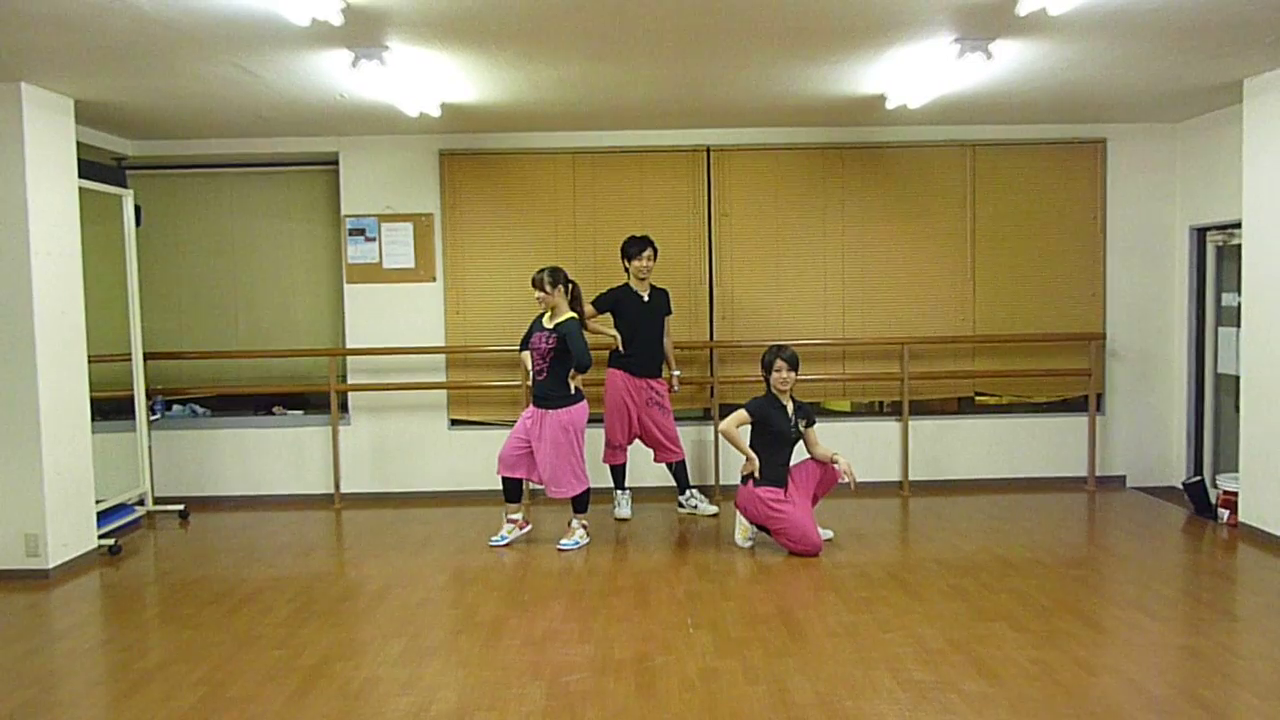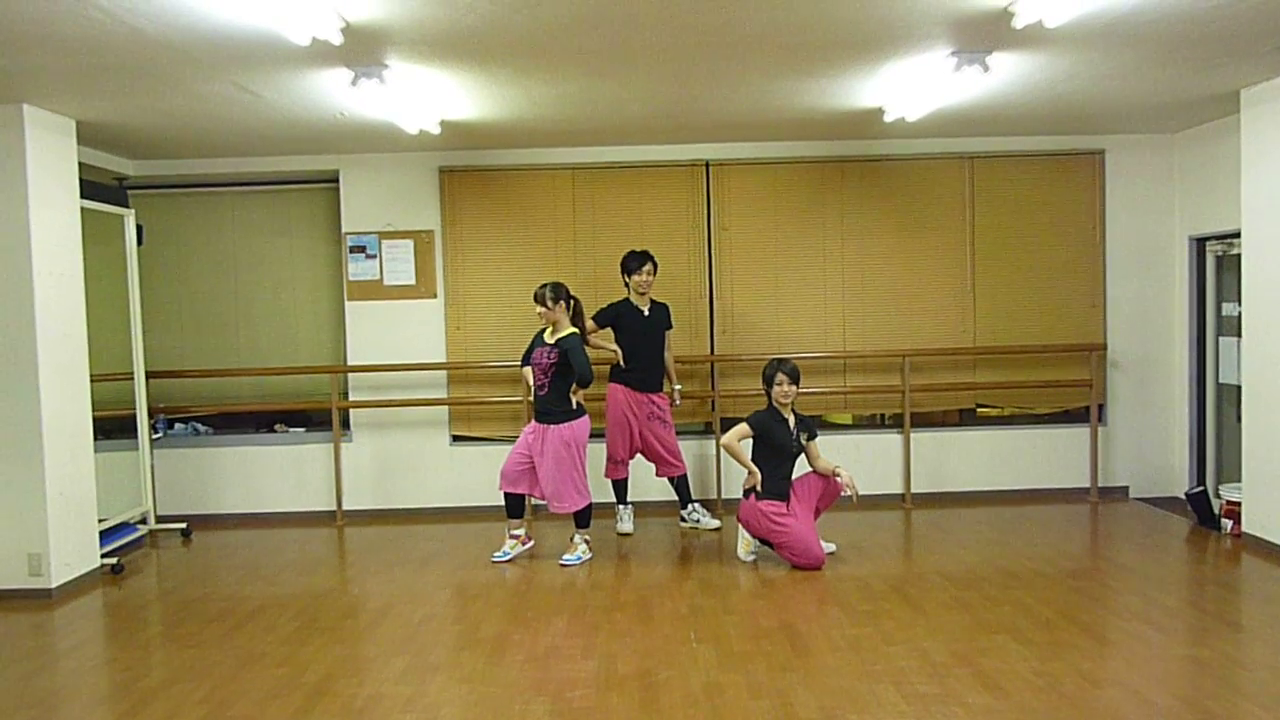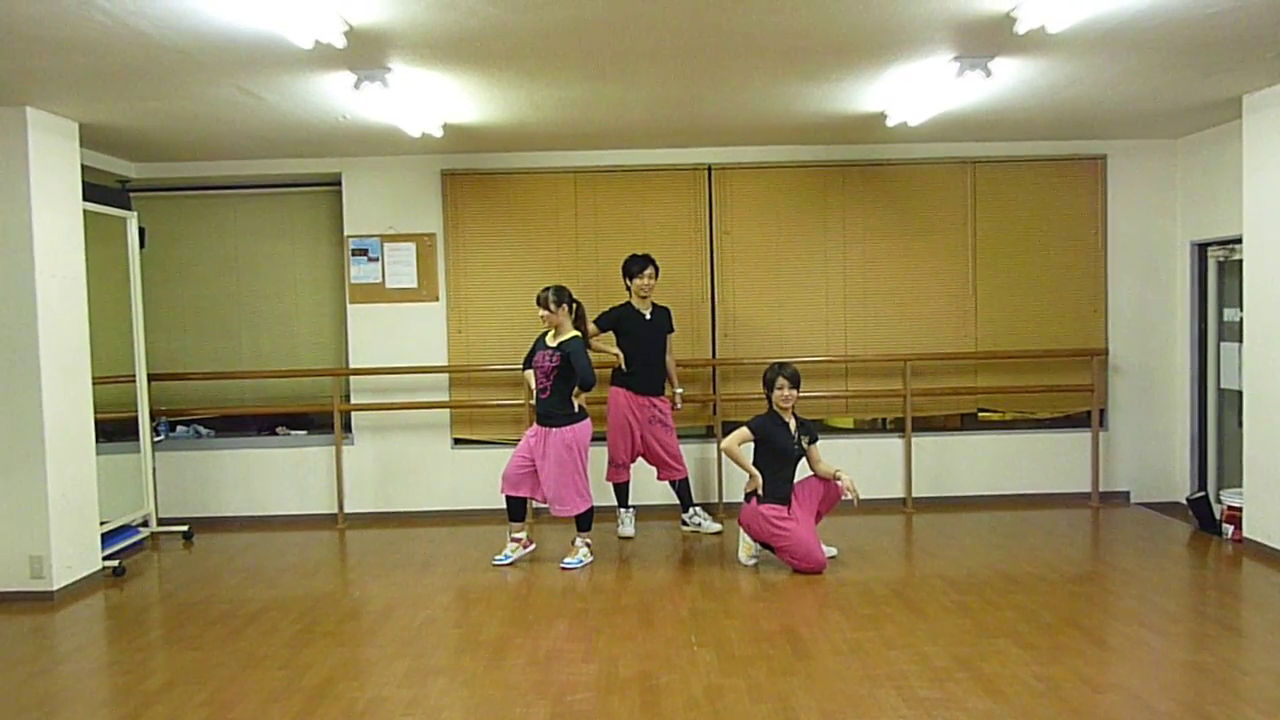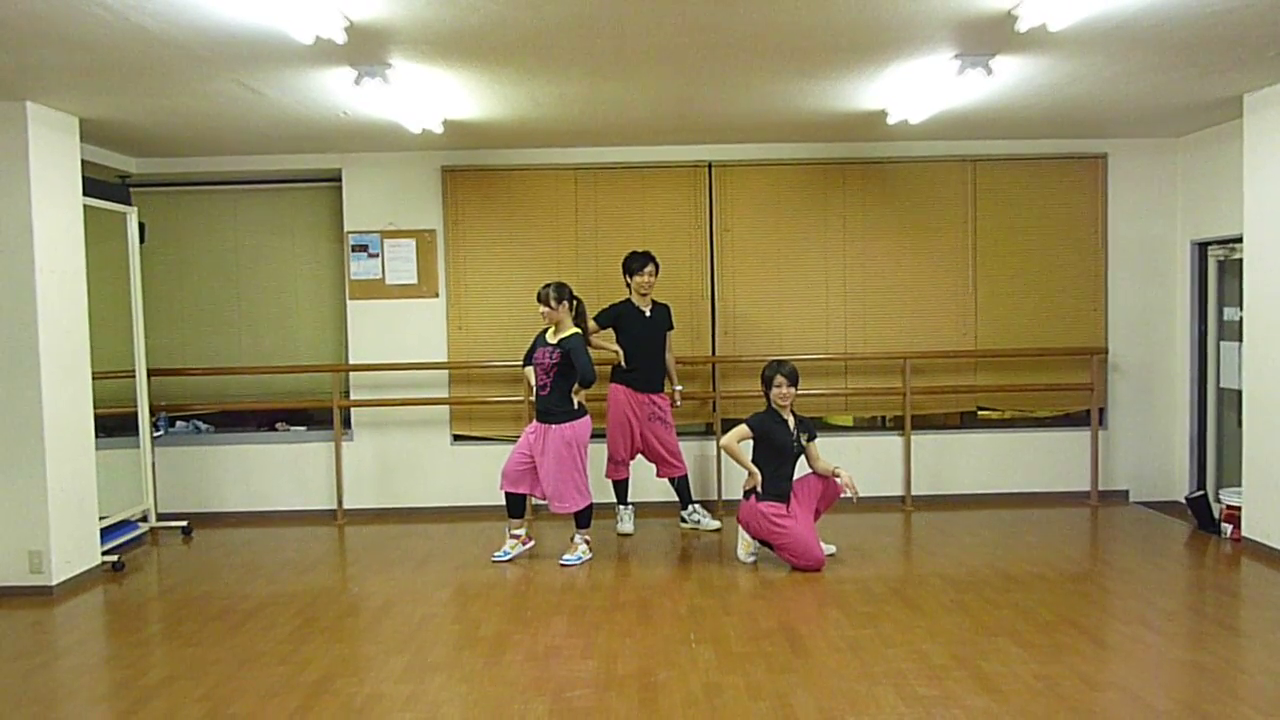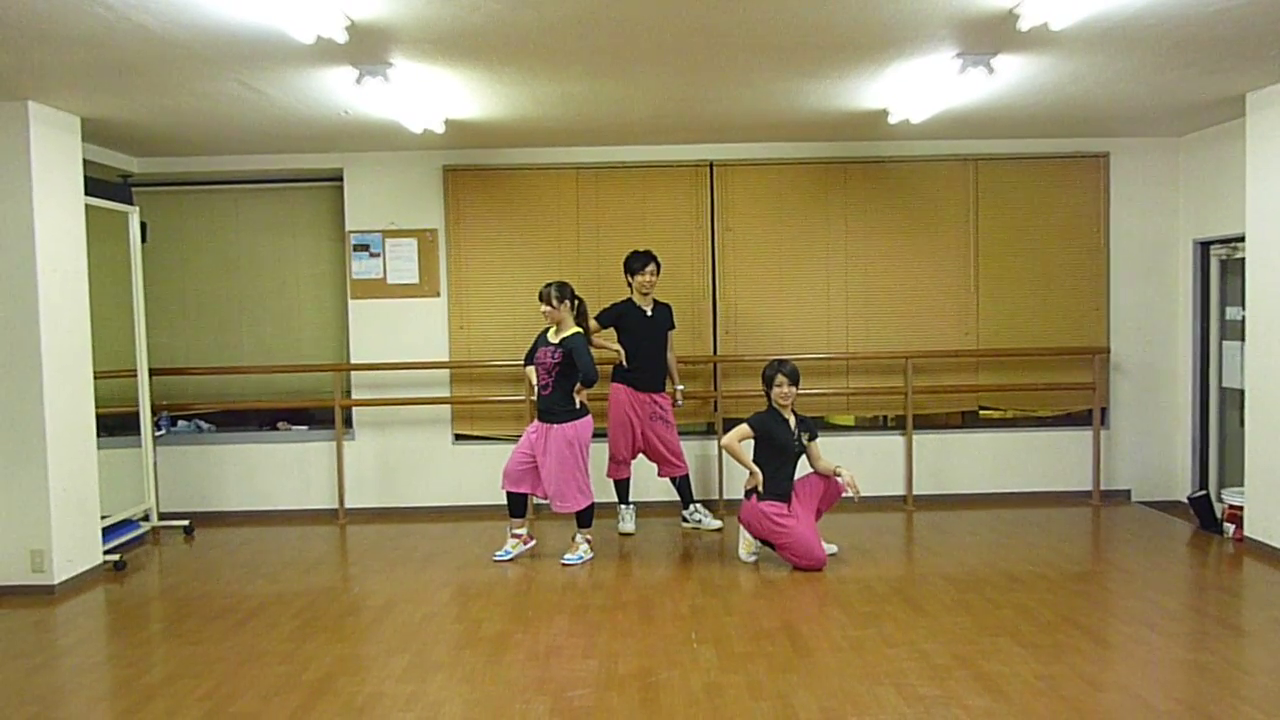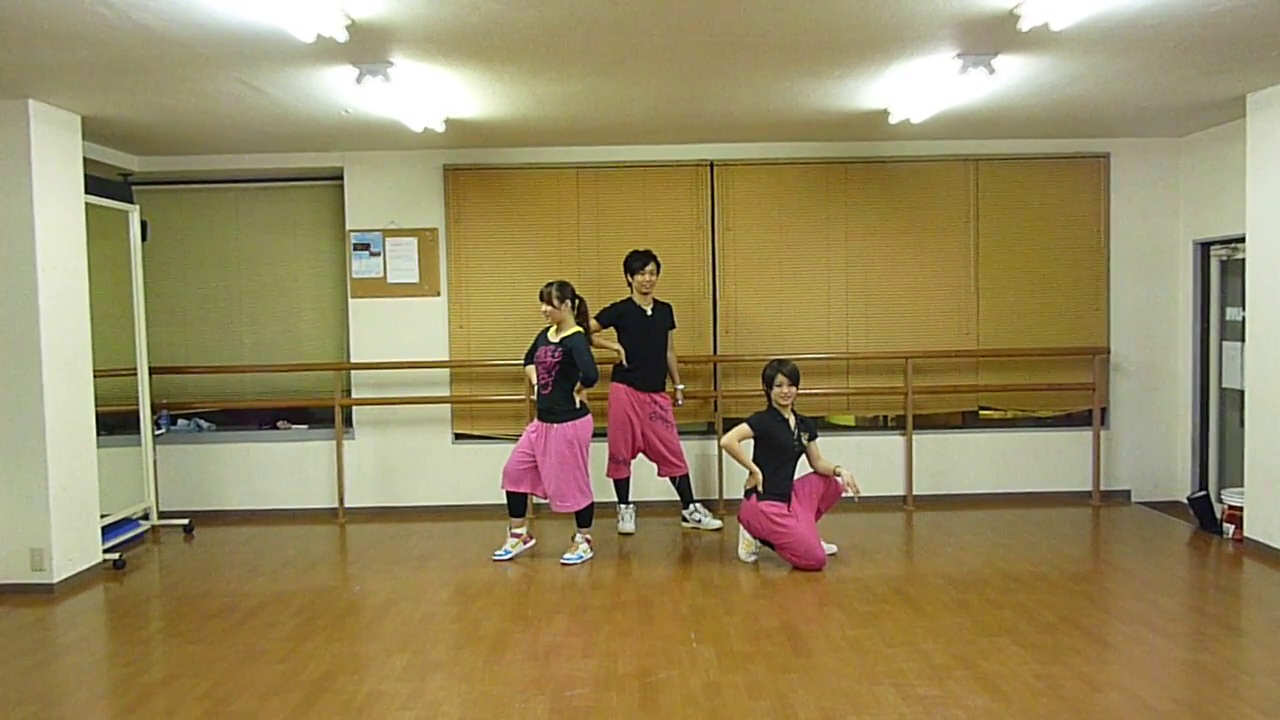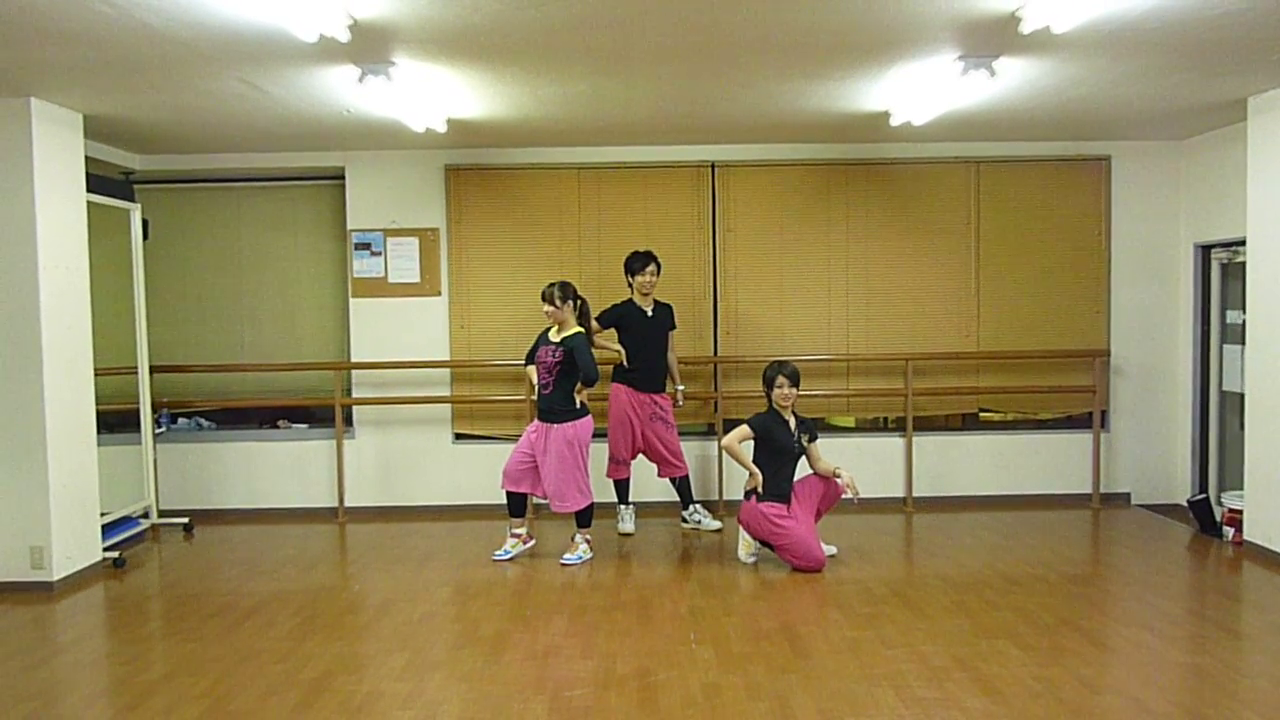
dt=0.5s
person 1, frame 1
left shoulder: (662, 296)
right shoulder: (616, 296)
left wrist: (674, 372)
right wrist: (611, 332)
left hip: (653, 378)
right hip: (622, 376)
left knee: (668, 437)
right knee: (618, 437)
left ankle: (686, 495)
right ankle: (621, 495)
person 1, frame 2
left shoulder: (662, 310)
right shoulder: (616, 311)
left wrist: (675, 386)
right wrist: (612, 347)
left hip: (654, 393)
right hip: (623, 391)
left knee: (670, 451)
right knee: (619, 452)
left ankle: (688, 510)
right ankle: (624, 510)
person 1, frame 3
left shoulder: (663, 314)
right shoulder: (618, 314)
right elbow: (583, 338)
left wrist: (676, 389)
right wrist: (613, 350)
left hip: (656, 396)
right hip: (624, 394)
left knee: (671, 455)
right knee: (621, 455)
left ankle: (690, 513)
right ankle: (625, 513)
person 1, frame 4
left shoulder: (663, 311)
right shoulder: (618, 311)
right elbow: (583, 335)
left wrist: (676, 387)
right wrist: (613, 347)
left hip: (655, 394)
right hip: (624, 391)
left knee: (671, 452)
right knee: (621, 451)
left ankle: (688, 510)
right ankle: (624, 510)
person 1, frame 5
left shoulder: (665, 311)
right shoulder: (620, 310)
left wrist: (677, 386)
right wrist: (614, 347)
left hip: (656, 393)
right hip: (626, 391)
left knee: (672, 451)
right knee: (622, 451)
left ankle: (690, 510)
right ankle: (625, 509)
person 1, frame 6
left shoulder: (665, 310)
right shoulder: (620, 310)
left wrist: (678, 386)
right wrist: (615, 347)
left hip: (656, 393)
right hip: (625, 390)
left knee: (672, 451)
right knee: (621, 451)
left ankle: (690, 509)
right ankle: (625, 509)
person 1, frame 7
left shoulder: (665, 311)
right shoulder: (620, 311)
left wrist: (678, 386)
right wrist: (615, 347)
left hip: (657, 393)
right hip: (626, 391)
left knee: (672, 452)
right knee: (621, 451)
left ankle: (690, 510)
right ankle: (625, 509)
person 2, frame 1
left shoulder: (570, 326)
right shoulder: (540, 321)
left elbow: (584, 361)
right elbow: (525, 346)
left wrist: (572, 378)
left hip: (564, 410)
right hip: (538, 408)
left knee: (568, 468)
right knee: (509, 456)
left ankle: (580, 526)
right ankle: (514, 520)
person 2, frame 2
left shoulder: (571, 341)
right shoulder: (541, 337)
left elbow: (585, 375)
right elbow: (526, 361)
left wrist: (573, 393)
left hip: (566, 425)
right hip: (539, 423)
left knee: (571, 483)
right knee: (512, 472)
left ankle: (582, 542)
right ankle: (518, 537)
person 2, frame 3
left shoulder: (574, 344)
right shoulder: (543, 340)
left elbow: (588, 379)
right elbow: (528, 365)
left wrist: (575, 396)
left hip: (568, 428)
right hip: (541, 426)
left knee: (572, 486)
right knee: (513, 475)
left ankle: (583, 545)
right ankle: (519, 540)
person 2, frame 4
left shoulder: (574, 341)
right shoulder: (543, 336)
left elbow: (588, 375)
right elbow: (528, 361)
left wrist: (575, 392)
left hip: (568, 424)
right hip: (541, 423)
left knee: (572, 483)
right knee: (513, 472)
left ankle: (582, 542)
right ankle: (518, 536)
person 2, frame 5
left shoulder: (575, 340)
right shoulder: (545, 336)
left elbow: (590, 375)
right elbow: (529, 361)
left wrist: (577, 391)
left hip: (569, 424)
right hip: (543, 423)
left knee: (573, 482)
right knee: (514, 471)
left ankle: (584, 541)
right ankle: (519, 535)
person 2, frame 6
left shoulder: (576, 340)
right shoulder: (545, 335)
left elbow: (591, 374)
right elbow: (529, 360)
left wrist: (577, 391)
right wrist: (536, 383)
left hip: (570, 423)
right hip: (542, 422)
left knee: (573, 482)
right knee: (514, 471)
left ankle: (584, 541)
right ankle: (519, 535)
person 2, frame 7
left shoulder: (577, 339)
right shoulder: (546, 335)
left elbow: (591, 375)
right elbow: (530, 360)
left wrist: (577, 391)
right wrist: (537, 383)
left hip: (570, 423)
right hip: (543, 422)
left knee: (573, 483)
right knee: (514, 471)
left ankle: (583, 541)
right ankle: (519, 535)
person 3, frame 1
left shoulder: (802, 410)
right shoulder: (761, 405)
left elbow: (814, 448)
right elbow: (725, 427)
left wrist: (837, 458)
right wrist: (751, 457)
left hip: (784, 482)
right hip: (760, 489)
right knee: (810, 545)
left ankle: (798, 519)
right ankle: (756, 520)
person 3, frame 2
left shoulder: (804, 423)
right shoulder: (763, 419)
left elbow: (816, 461)
right elbow: (727, 441)
left wrist: (839, 471)
right wrist: (753, 470)
left hip: (787, 495)
right hip: (763, 503)
right knee: (813, 558)
left ankle: (799, 533)
right ankle: (758, 533)
person 3, frame 3
left shoulder: (805, 427)
right shoulder: (764, 423)
left elbow: (817, 465)
right elbow: (727, 445)
left wrist: (840, 474)
right wrist: (754, 474)
left hip: (788, 499)
right hip: (764, 506)
right knee: (815, 562)
left ankle: (801, 537)
right ankle: (760, 537)
person 3, frame 4
left shoulder: (804, 425)
right shoulder: (762, 420)
left elbow: (816, 463)
right elbow: (726, 442)
left wrist: (838, 471)
right wrist: (753, 471)
left hip: (787, 497)
right hip: (763, 504)
right knee: (813, 560)
left ankle: (800, 534)
right ankle: (758, 535)
person 3, frame 5
left shoulder: (805, 424)
right shoulder: (763, 420)
left elbow: (817, 462)
right elbow: (727, 441)
left wrist: (840, 471)
right wrist: (754, 471)
left hip: (788, 496)
right hip: (764, 504)
right knee: (815, 559)
left ankle: (802, 534)
right ankle: (760, 534)
person 3, frame 6
left shoulder: (805, 424)
right shoulder: (763, 420)
left elbow: (817, 462)
right elbow: (727, 441)
left wrist: (839, 470)
right wrist: (754, 470)
left hip: (788, 496)
right hip: (764, 503)
right knee: (815, 559)
left ankle: (802, 534)
right ankle: (759, 533)
person 3, frame 7
left shoulder: (805, 425)
right shoulder: (764, 421)
left elbow: (817, 463)
right elbow: (728, 442)
left wrist: (839, 472)
right wrist: (754, 472)
left hip: (787, 498)
right hip: (763, 504)
right knee: (814, 560)
left ankle: (800, 535)
right ankle: (759, 536)
